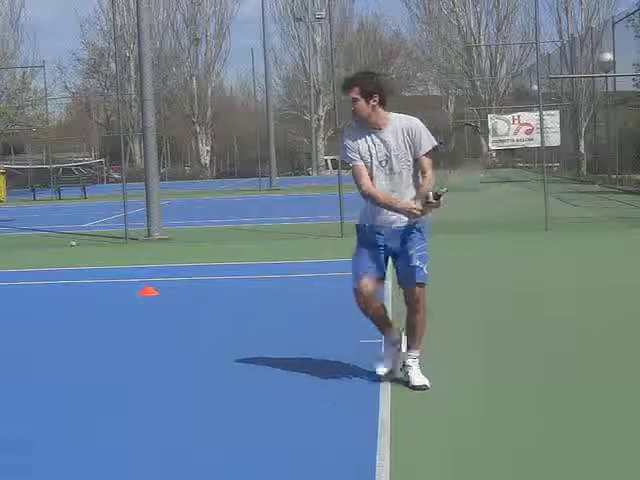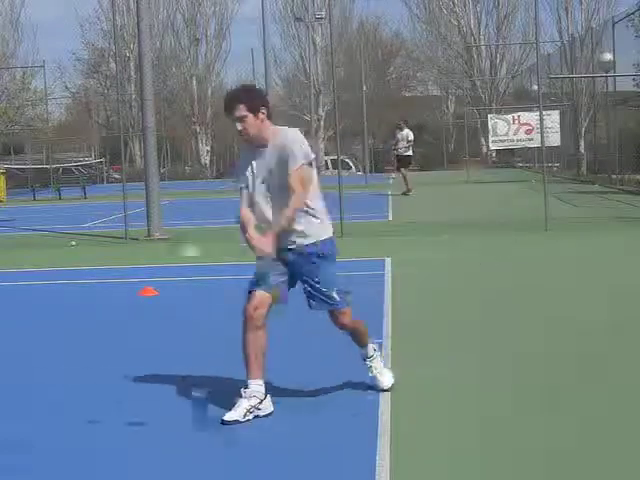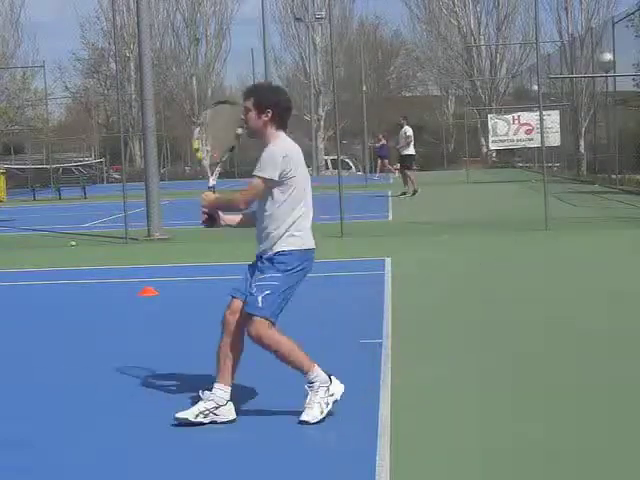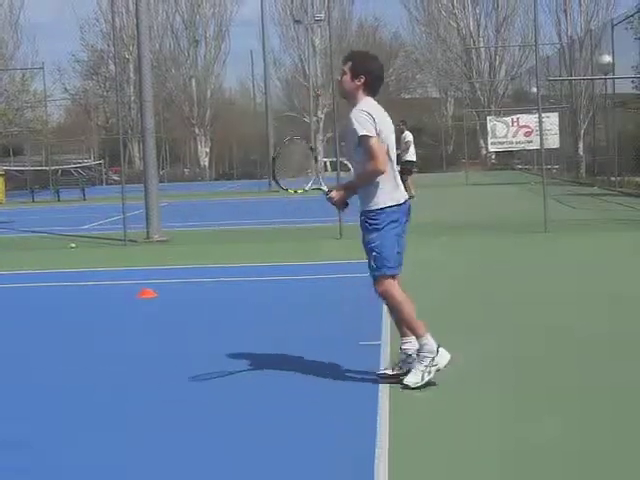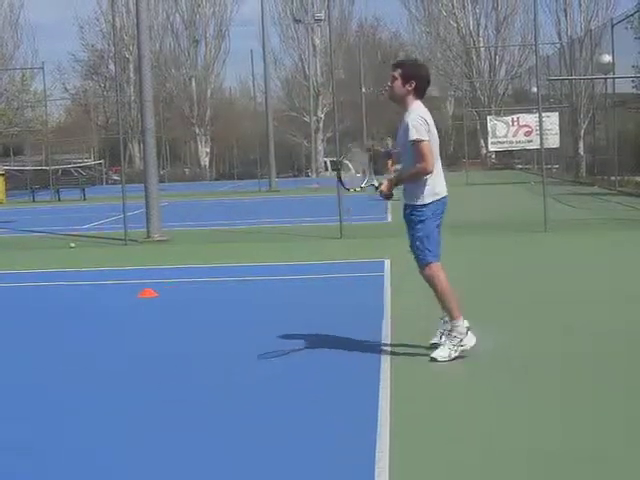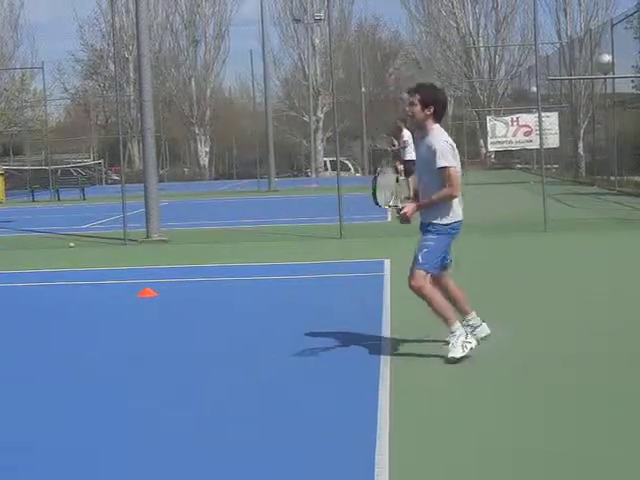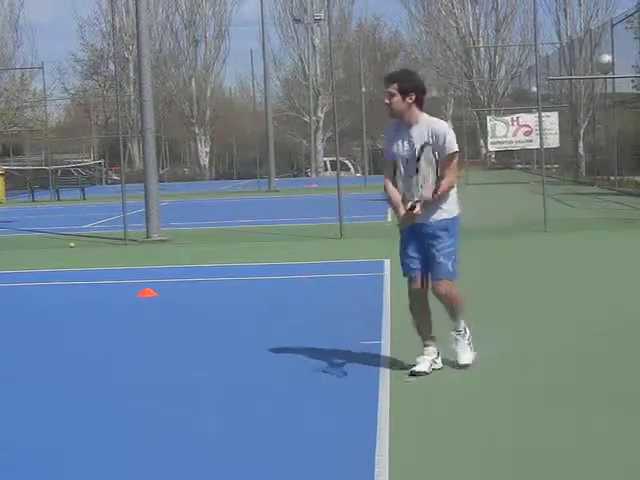
dt=0.5s
person 1, frame 1
left shoulder: (411, 126)
right shoulder: (351, 137)
left elbow: (427, 172)
right elbow: (365, 188)
left wrist: (425, 196)
right wrist: (401, 206)
left hip: (409, 227)
right hip: (372, 227)
left knee: (416, 293)
right knee: (364, 293)
left ankle: (411, 362)
right ankle: (391, 340)
person 1, frame 2
left shoulder: (291, 142)
right shoulder: (246, 157)
left elbow: (299, 197)
right elbow: (246, 208)
left wrist: (271, 237)
right wrist: (253, 237)
left hip: (313, 246)
right hip: (276, 249)
left knee: (342, 317)
right knee: (254, 310)
left ankle: (371, 356)
right ankle: (256, 394)
person 1, frame 3
left shoulder: (280, 150)
right shoulder: (275, 151)
left elbow: (244, 199)
left wrist: (214, 201)
right wrist: (225, 217)
left hip: (290, 253)
right hip: (272, 253)
left knee: (258, 328)
right knee: (232, 318)
left ankle: (321, 383)
right ankle: (220, 399)
person 1, frame 4
left shoulder: (360, 113)
right shoulder: (376, 112)
left elbow: (377, 164)
left wrist: (344, 189)
right wrist: (349, 188)
left hip: (383, 210)
right hip: (390, 206)
left knee: (386, 285)
right knee: (386, 283)
left ankle: (430, 350)
right ankle: (410, 349)
person 1, frame 5
left shoulder: (414, 117)
right shoulder: (414, 115)
left elbow: (427, 165)
left wrist: (393, 182)
right wrist: (395, 181)
left hip: (425, 203)
right hip: (420, 202)
left knee: (430, 269)
right knee: (428, 267)
left ankle: (459, 332)
right ankle: (452, 321)
person 1, frame 6
left shoulder: (440, 143)
right shoulder: (421, 138)
left elbow: (453, 189)
left wrist: (416, 205)
right wrist: (412, 205)
left hip: (442, 223)
right hip: (431, 222)
left knee: (418, 281)
right knee: (439, 277)
left ankle: (459, 334)
right ankle: (473, 323)
person 1, frame 7
left shoulder: (439, 130)
right shoulder: (391, 132)
left elbow: (450, 179)
right elbow: (389, 179)
left wrist: (422, 205)
right wrist: (400, 209)
left hip: (441, 220)
right hip: (411, 223)
left knee: (442, 287)
right knee: (415, 288)
left ankle: (461, 330)
right ankle: (430, 352)
